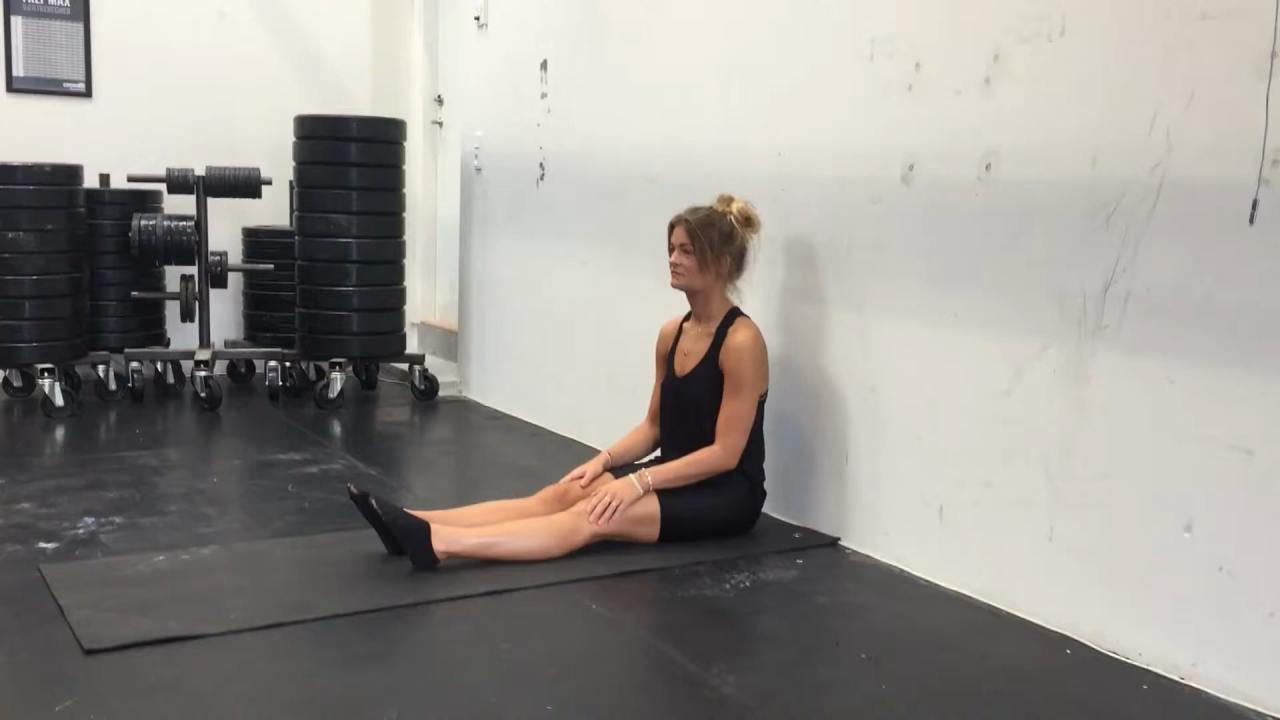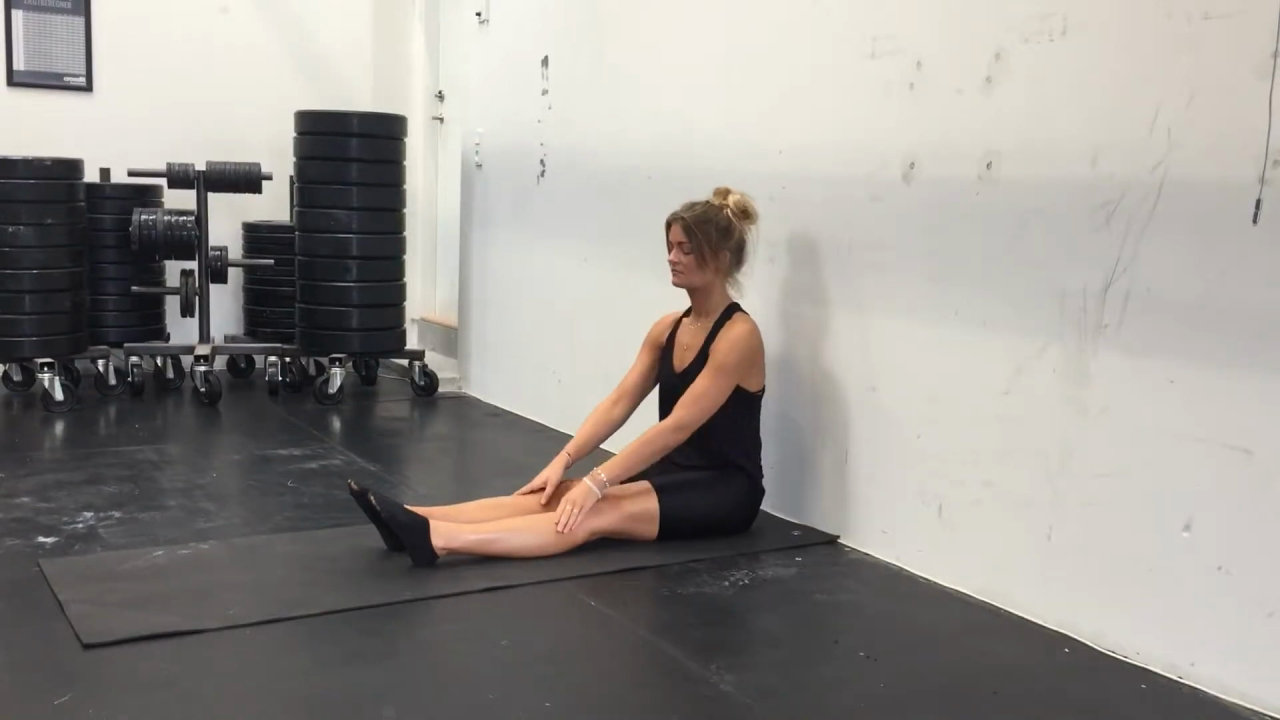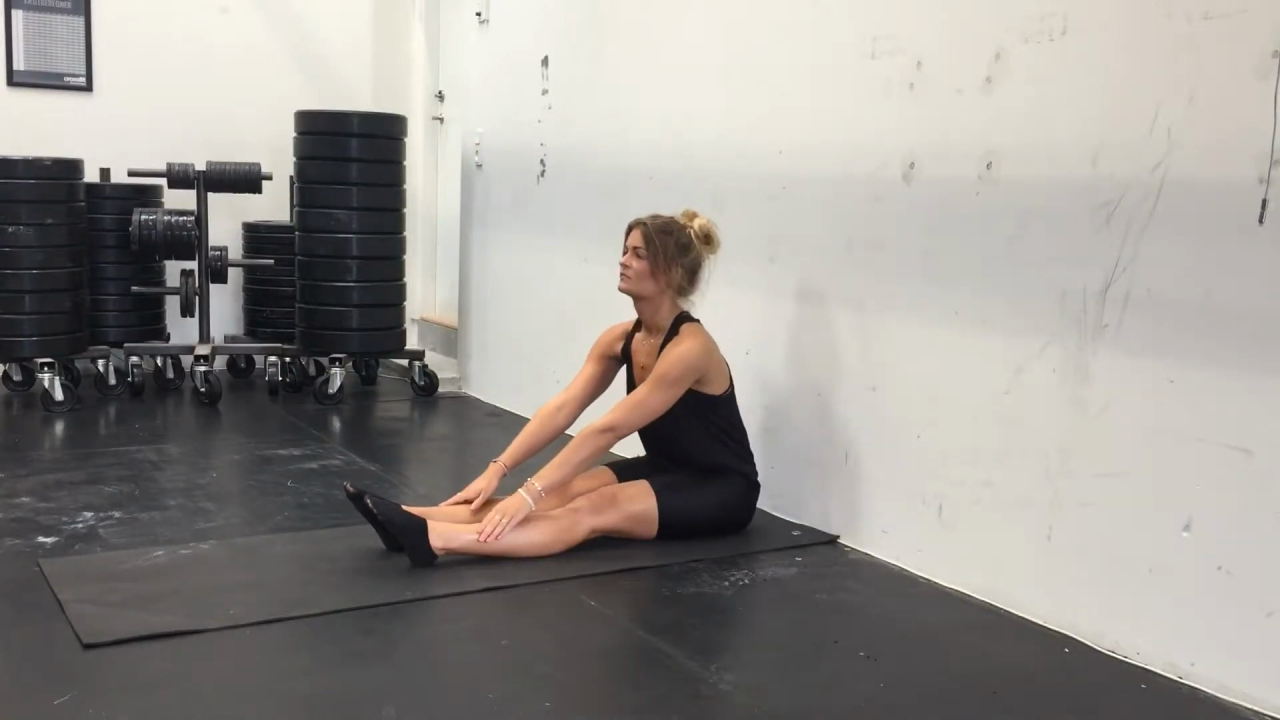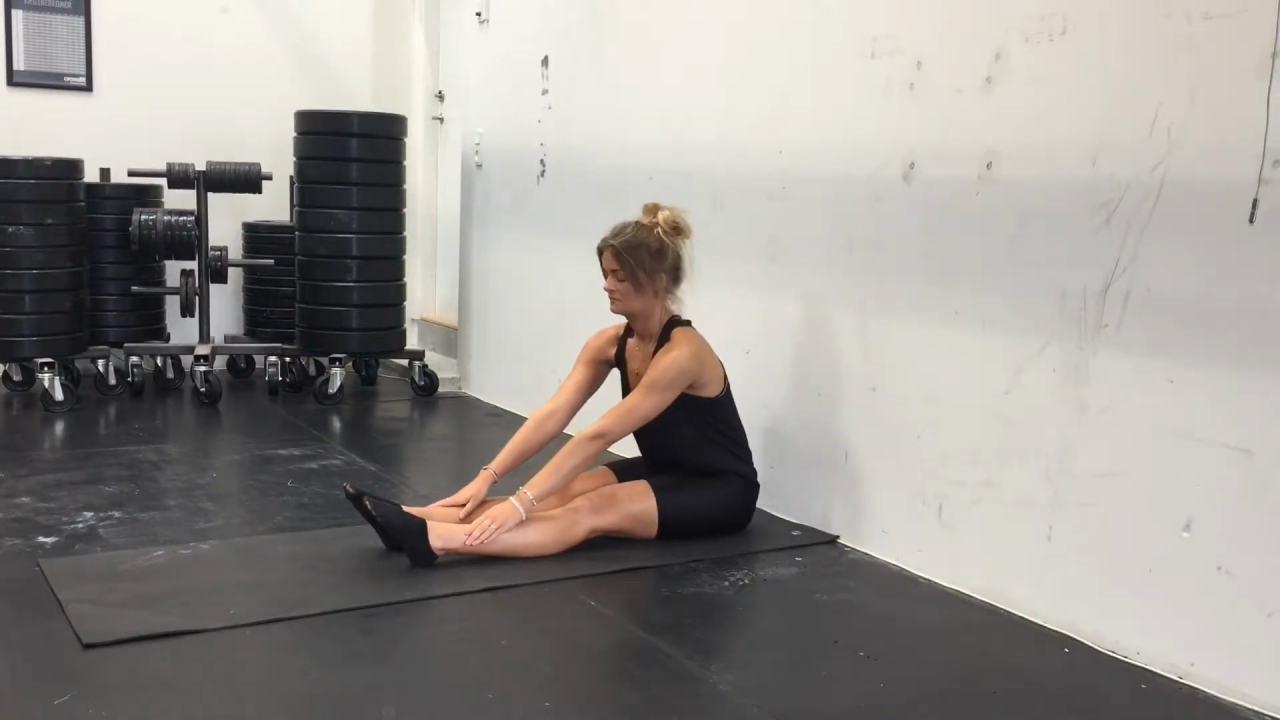
dt=1s
person 1, frame 1
left shoulder: (741, 341)
right shoulder: (672, 333)
left elbow: (725, 452)
left wrist: (638, 482)
right wrist: (604, 460)
left hip: (727, 493)
right hip: (677, 475)
left knee: (595, 515)
right knee: (561, 494)
left ankle: (438, 543)
right ankle: (421, 527)
person 1, frame 2
left shoulder: (738, 335)
right shoulder: (669, 327)
left elbow: (678, 426)
right elbow: (617, 404)
left wrist: (595, 483)
right wrist: (562, 461)
left hip: (725, 489)
right hip: (673, 471)
left knee: (598, 512)
right knee: (559, 496)
left ankle: (436, 540)
right ankle: (414, 520)
person 1, frame 3
left shoulder: (690, 348)
right shoulder: (622, 338)
left elbow: (607, 429)
right elbow: (561, 409)
left wrist: (529, 494)
right wrist: (496, 471)
left hip: (721, 489)
right hip: (664, 469)
left knee: (592, 511)
right knee: (565, 491)
left ankle: (433, 539)
right ankle: (414, 522)
person 1, frame 4
left shoulder: (682, 352)
right shoulder: (610, 341)
left elbow: (599, 435)
right elbow: (551, 415)
left wrist: (521, 503)
right wrist: (487, 478)
left hip: (720, 490)
right hip: (661, 470)
left knee: (589, 511)
right knee: (564, 492)
left ankle: (430, 539)
right ankle: (414, 521)
